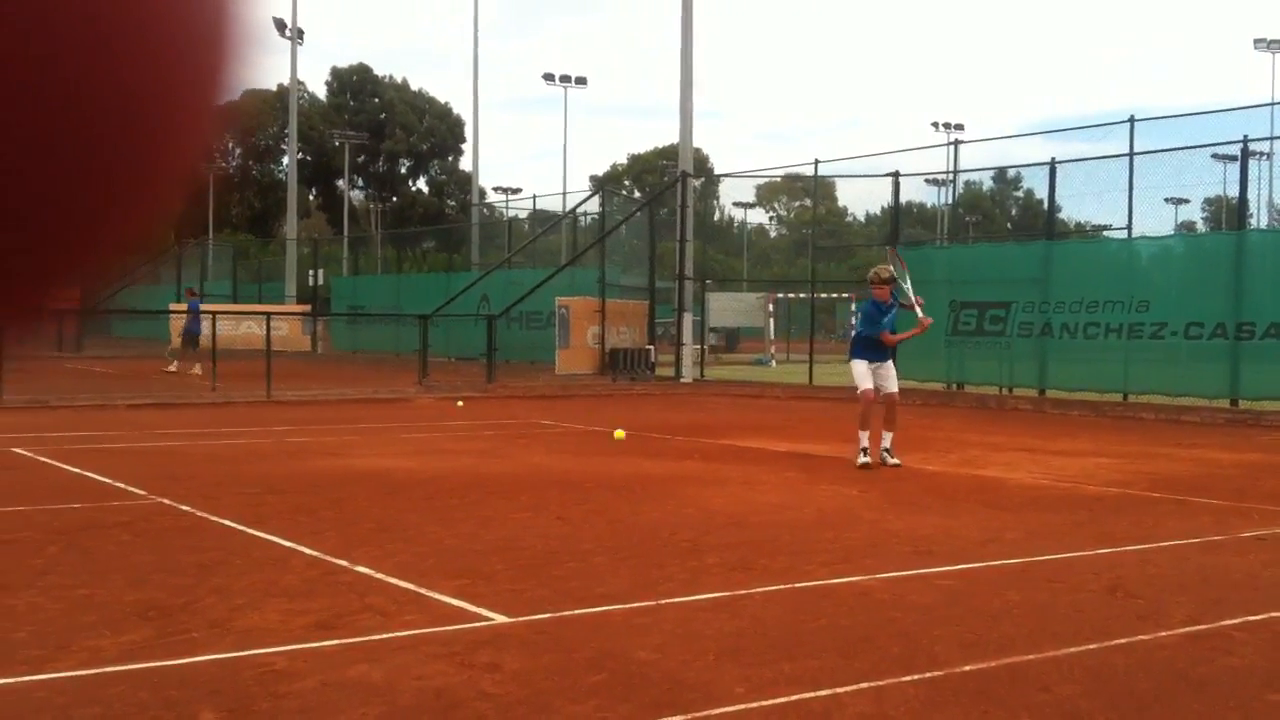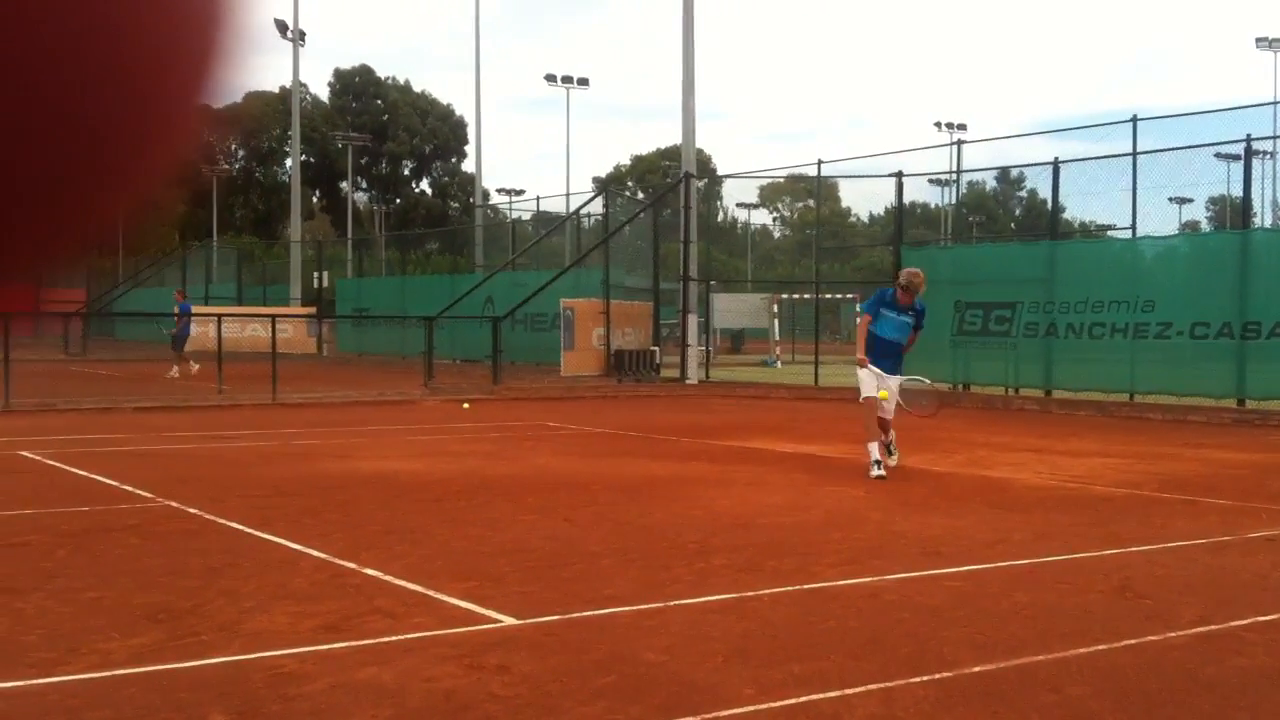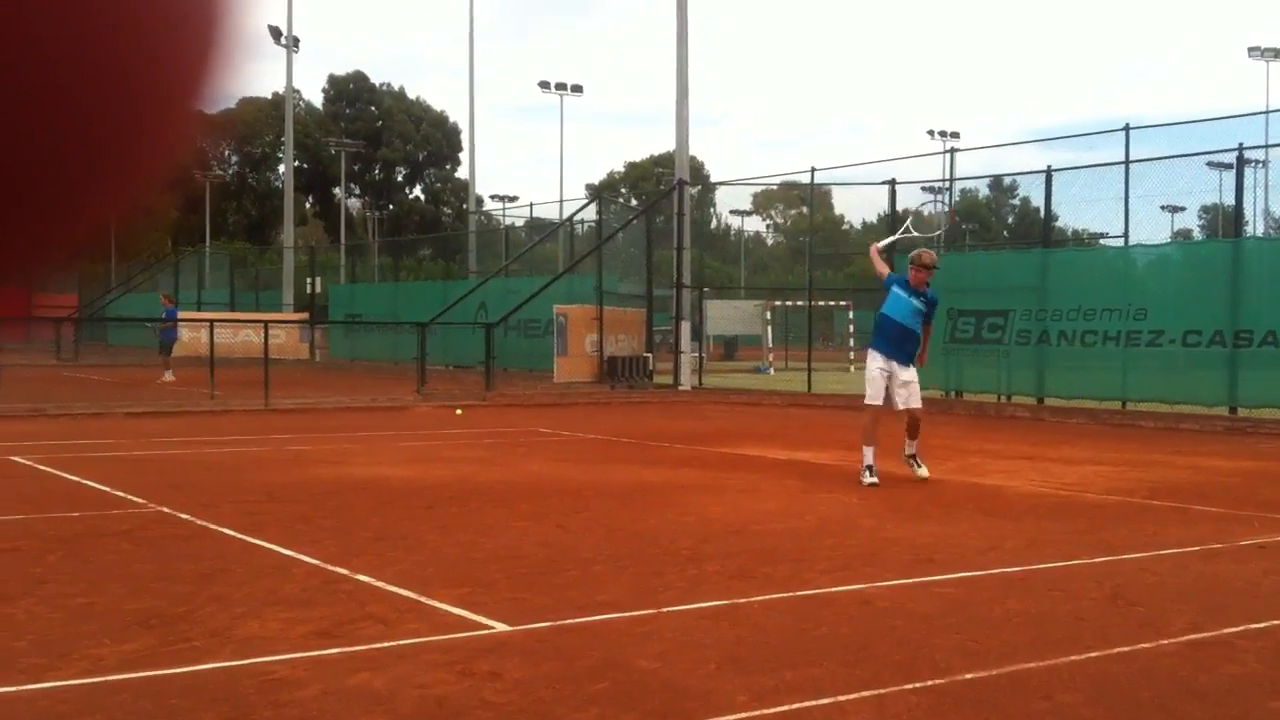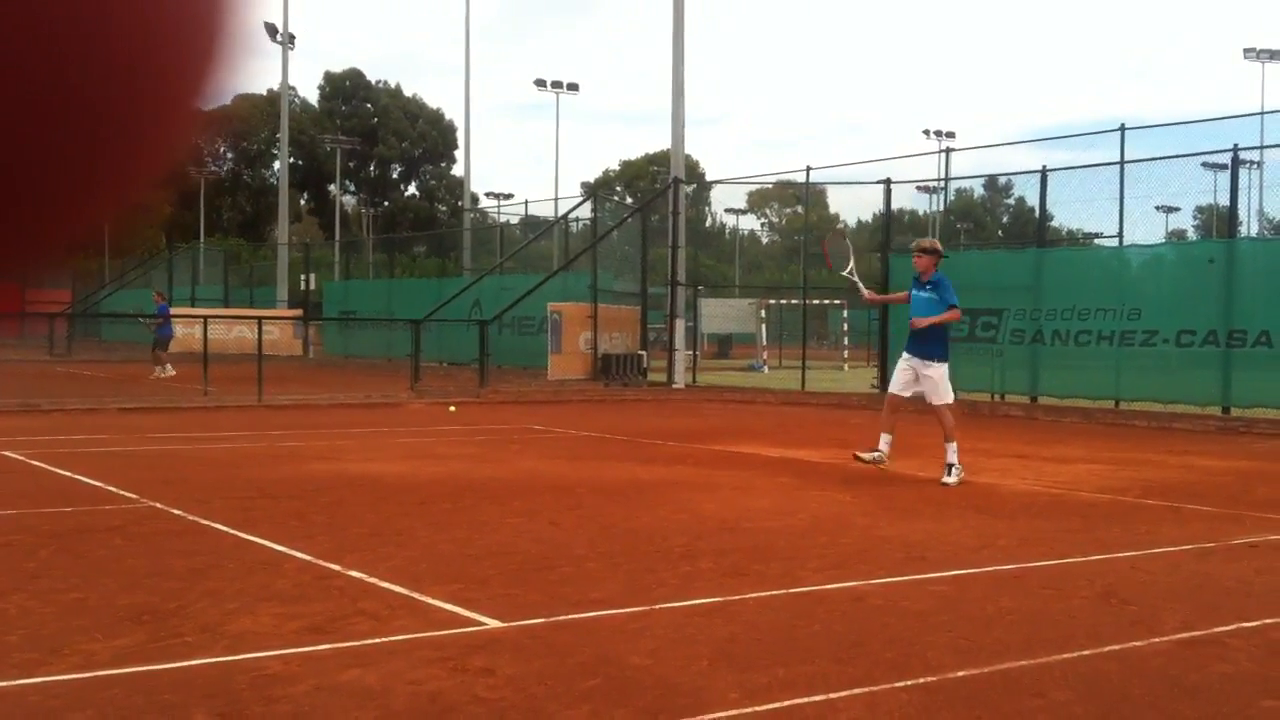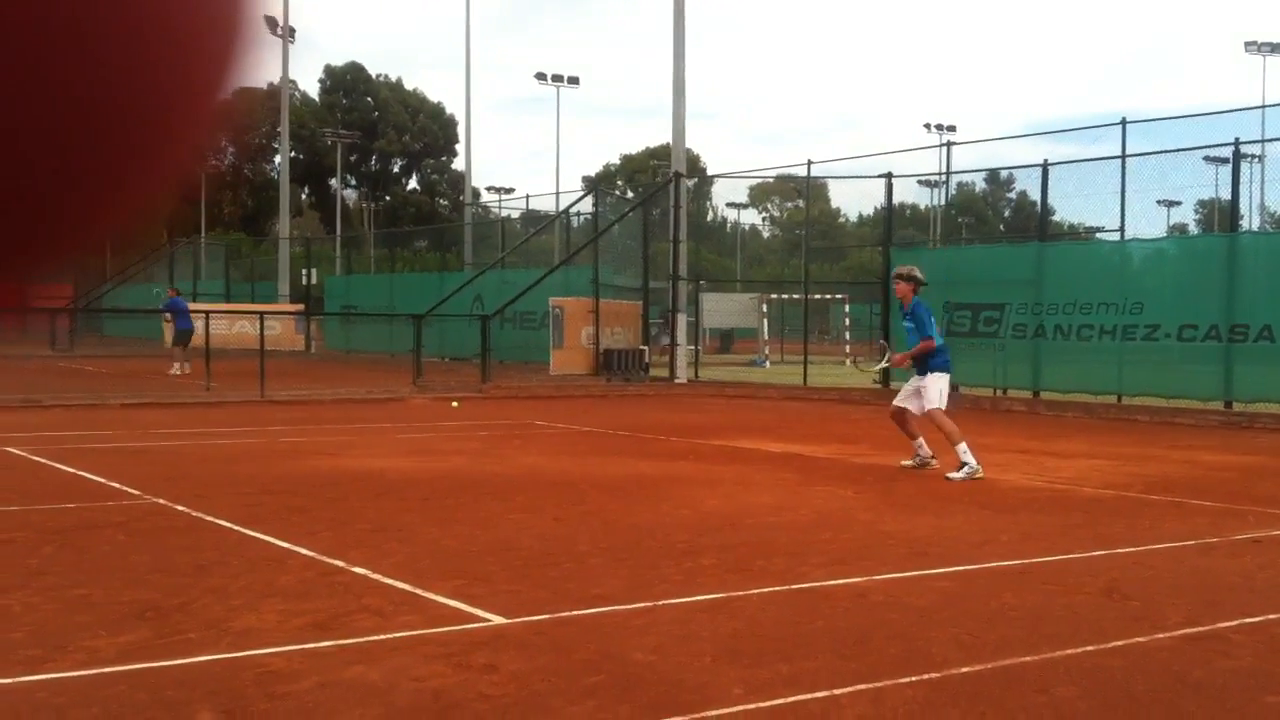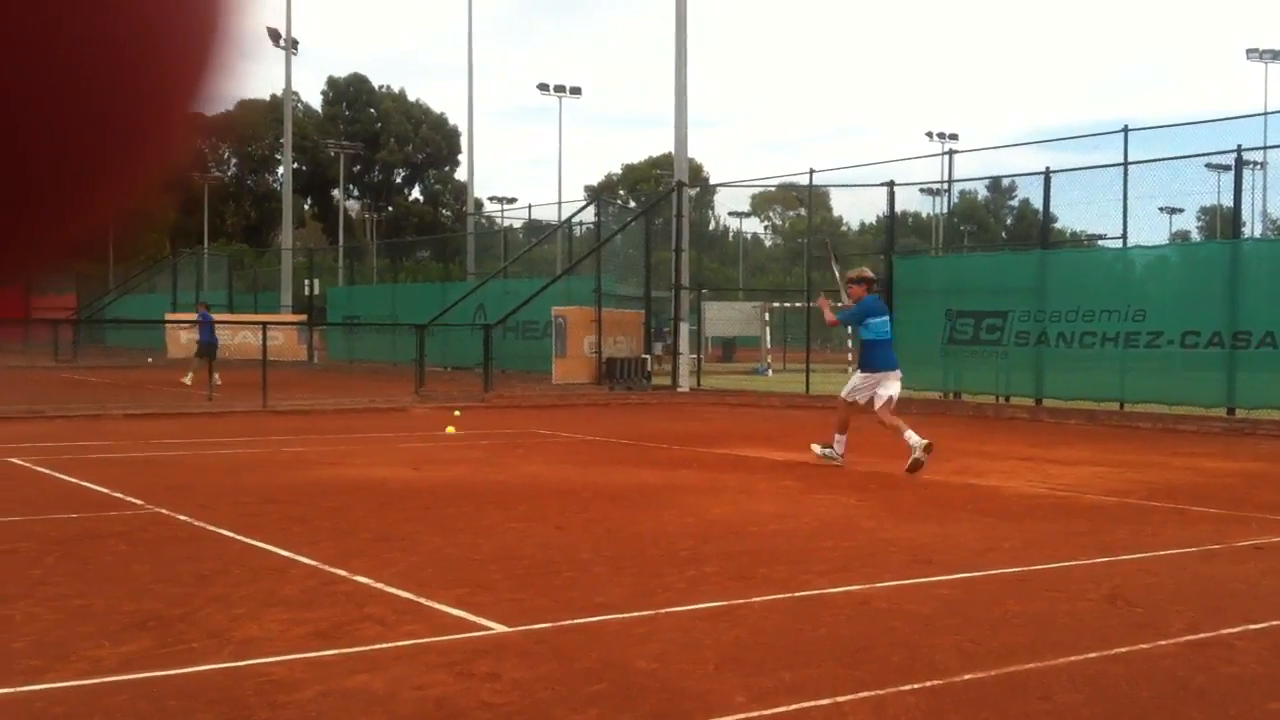
dt=0.4s
person 1, frame 1
left shoulder: (892, 297)
right shoulder: (870, 310)
right elbow: (889, 340)
left wrist: (913, 304)
right wrist: (918, 330)
left hip: (883, 358)
right hip: (861, 357)
left knee: (892, 399)
right knee: (867, 395)
left ankle: (885, 448)
right ankle: (864, 448)
person 1, frame 2
left shoulder: (917, 309)
right shoulder: (882, 297)
right elbow: (864, 322)
right wrist: (860, 352)
left hip: (892, 369)
right hip: (869, 361)
left knee: (884, 419)
right knee: (870, 402)
left ankle: (886, 439)
right ankle: (875, 460)
person 1, frame 3
left shoulder: (929, 299)
right shoulder: (898, 282)
right elbow: (883, 270)
left wrist: (923, 351)
right wrist: (874, 251)
left hip: (904, 363)
right hip: (878, 356)
left knee: (915, 413)
right knee: (873, 410)
left ankle: (911, 454)
right ankle: (868, 465)
person 1, frame 4
left shoulder: (942, 284)
right shoulder: (917, 282)
left elbow: (955, 313)
left wrist: (928, 320)
right wrist: (878, 298)
left hip: (934, 358)
right hip: (910, 355)
left knee: (941, 407)
right knee: (892, 400)
left ankle: (954, 465)
right ankle: (881, 452)
person 1, frame 5
left shoulder: (919, 309)
right shoulder: (906, 309)
left elbow: (930, 343)
left wrist: (904, 356)
right wrist: (910, 358)
left hip: (934, 370)
right hip: (923, 372)
left knee: (935, 414)
right knee: (897, 411)
left ankle: (969, 463)
right ankle: (924, 454)
person 1, frame 6
left shoulder: (862, 307)
right shoulder: (879, 305)
left elbow: (832, 321)
left wrist: (824, 306)
left hip: (872, 368)
right hip: (892, 368)
left knee: (844, 402)
right knee: (885, 414)
left ankle: (837, 449)
right ankle: (917, 445)
